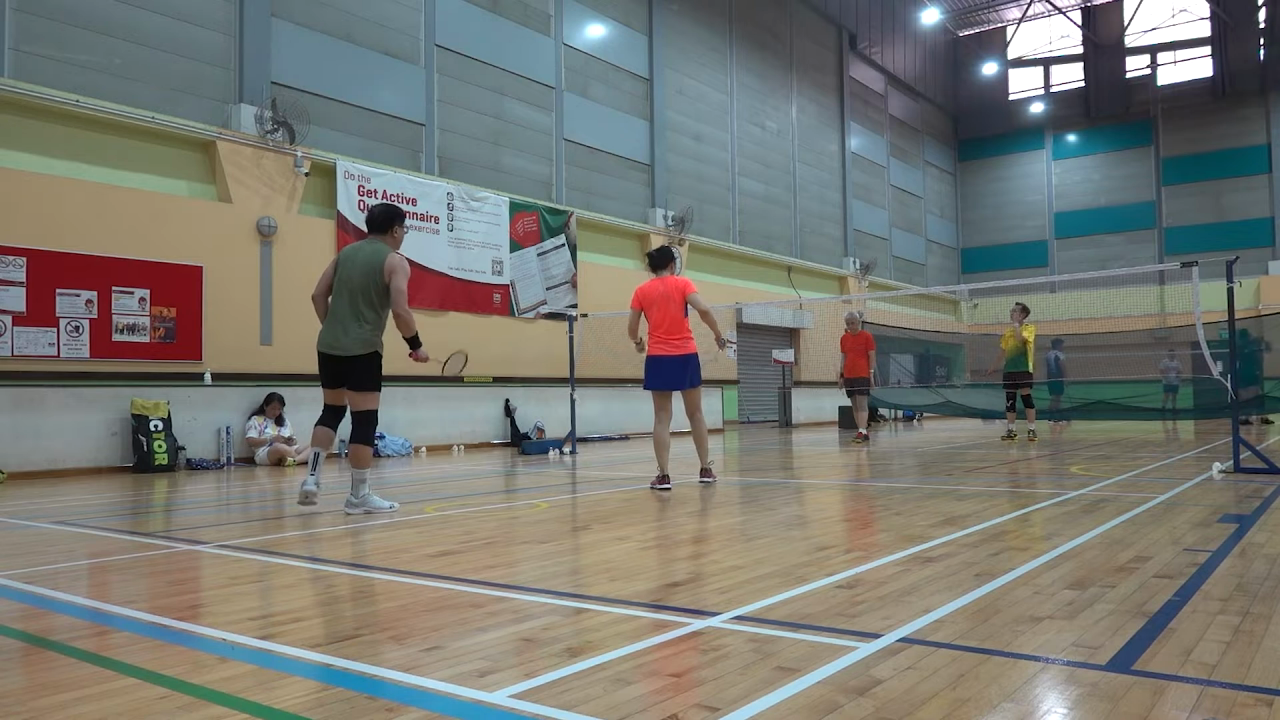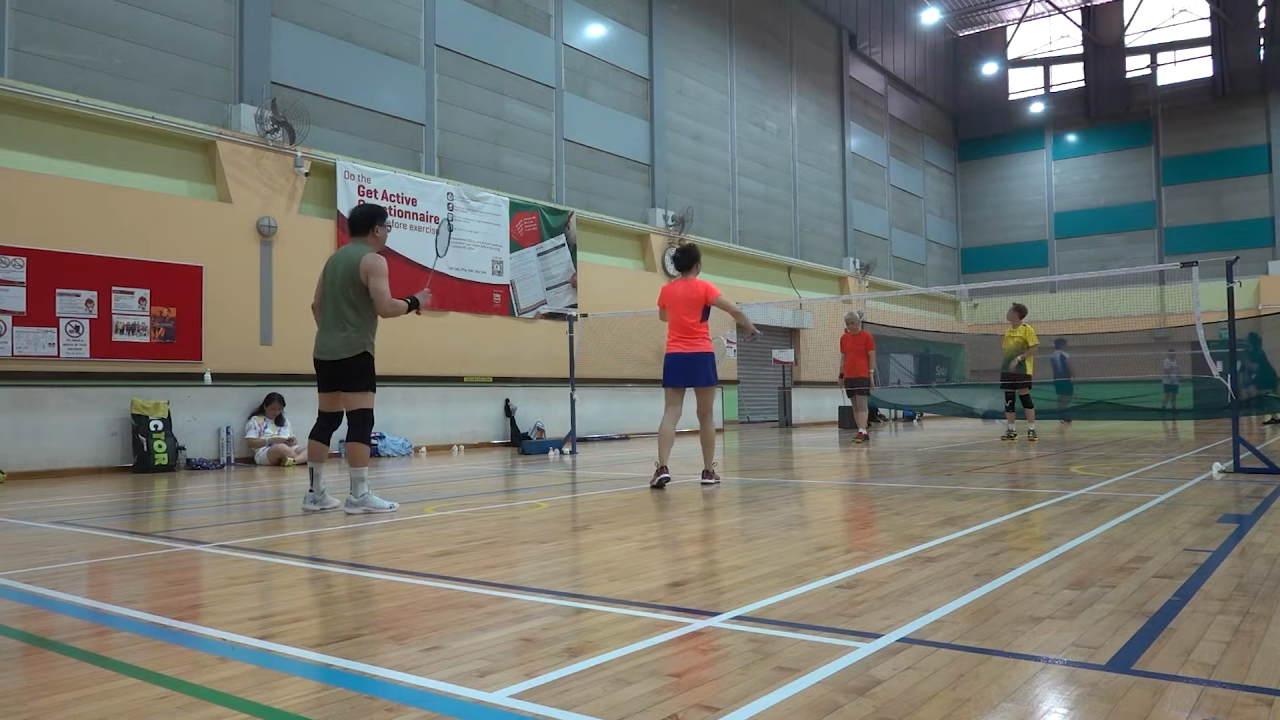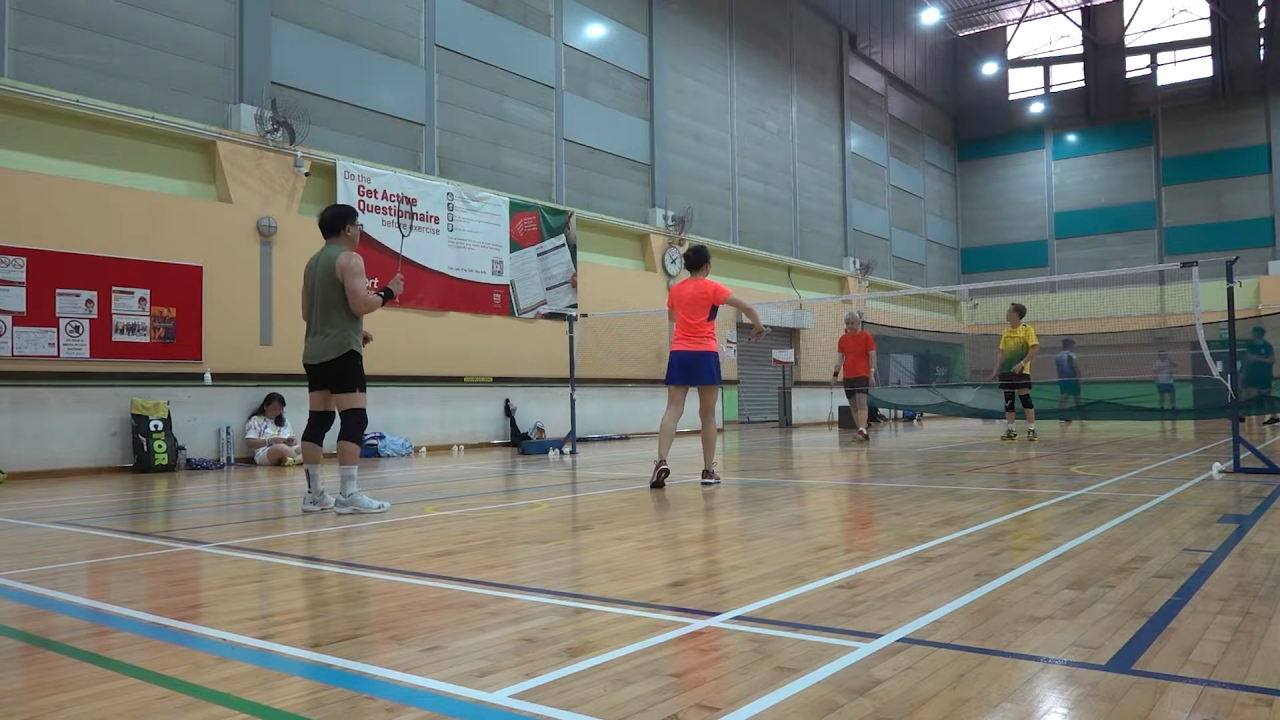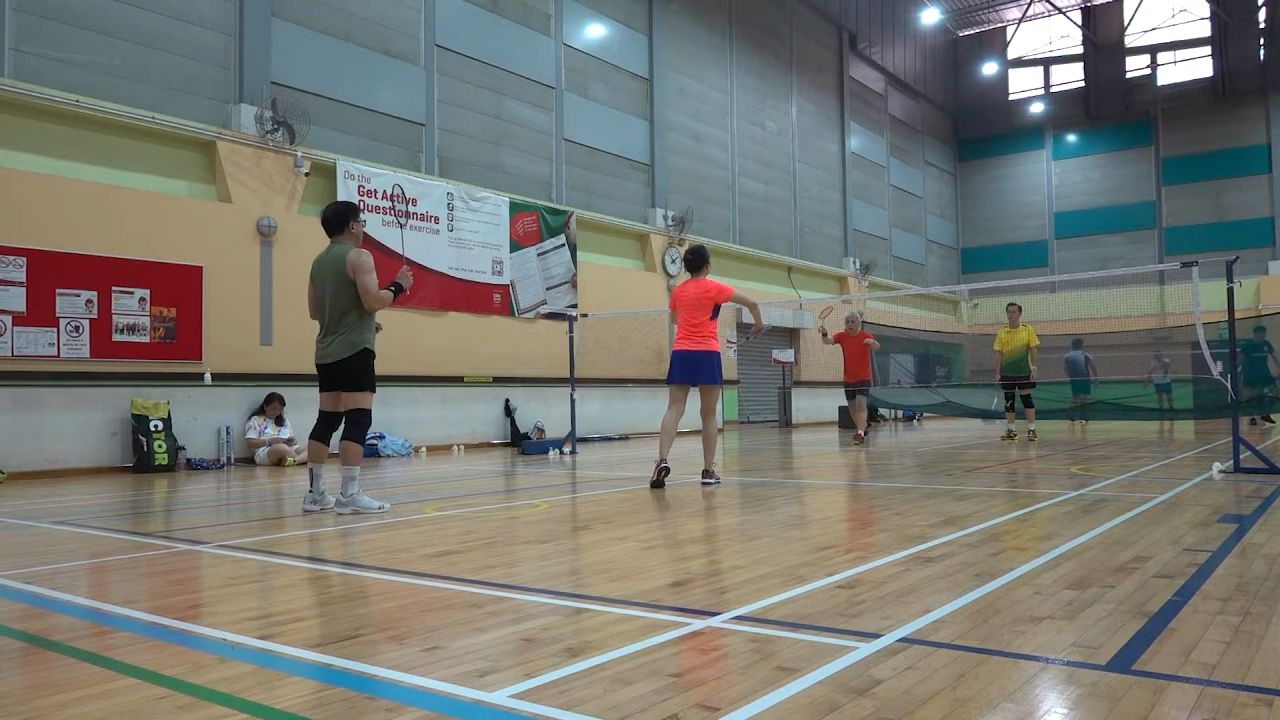
dt=0.5s
person 1, frame 1
left shoulder: (346, 253)
right shoulder: (395, 262)
left elbow: (318, 295)
right elbow: (400, 311)
right wrist: (415, 346)
left hip: (329, 346)
right hip: (363, 350)
left knee: (331, 412)
right knee: (365, 421)
left ankle: (312, 477)
right ankle: (359, 496)
person 1, frame 2
left shoulder: (334, 258)
right shoulder: (373, 261)
left elbow: (316, 306)
right elbow: (385, 307)
right wrist: (415, 302)
left hip: (324, 352)
right hip: (354, 352)
left knee: (326, 420)
right knee: (361, 421)
left ankle: (315, 493)
right ankle: (359, 495)
person 1, frame 3
left shoulder: (313, 262)
right shoulder: (349, 259)
right elbow: (360, 305)
right wrist: (388, 292)
left hip: (314, 353)
right hip: (342, 352)
left knee: (318, 420)
right knee: (354, 420)
left ankle: (314, 493)
right ankle: (349, 494)
person 1, frame 4
left shoulder: (318, 262)
right shoulder: (358, 256)
right elbow: (373, 301)
right wrist: (398, 286)
left hip: (326, 352)
right hip: (354, 351)
left knee: (326, 420)
right knee: (358, 420)
left ankle: (315, 493)
right ankle: (350, 495)
person 2, frame 1
left shoulder: (641, 291)
right shoulder: (682, 283)
left elbow: (632, 327)
right elbow: (704, 310)
left wrist: (638, 342)
right wrist: (718, 335)
left hip: (657, 358)
right hip: (685, 355)
left knee: (662, 418)
right knee: (695, 414)
left ankle: (663, 475)
right ankle: (706, 469)
person 2, frame 2
left shoulder: (666, 290)
right shoulder: (703, 287)
right elbow: (734, 310)
right wrist: (750, 328)
left hip: (674, 356)
right hip: (700, 356)
left knee: (671, 413)
right knee: (705, 415)
left ankle: (662, 466)
right ankle: (708, 471)
person 2, frame 3
left shoulder: (676, 289)
right shoulder: (712, 288)
right elbow: (746, 307)
right wrist: (758, 326)
left hip: (679, 354)
right hip: (705, 355)
left knee: (673, 410)
right knee: (708, 414)
left ankle: (661, 461)
right ankle: (708, 471)
person 2, frame 4
left shoulder: (678, 290)
right shoulder: (714, 288)
right elbow: (751, 303)
right wrist: (758, 324)
left hip: (681, 354)
right hip: (706, 354)
left knee: (674, 410)
right knee: (708, 414)
left ankle: (662, 461)
right ankle: (708, 471)
